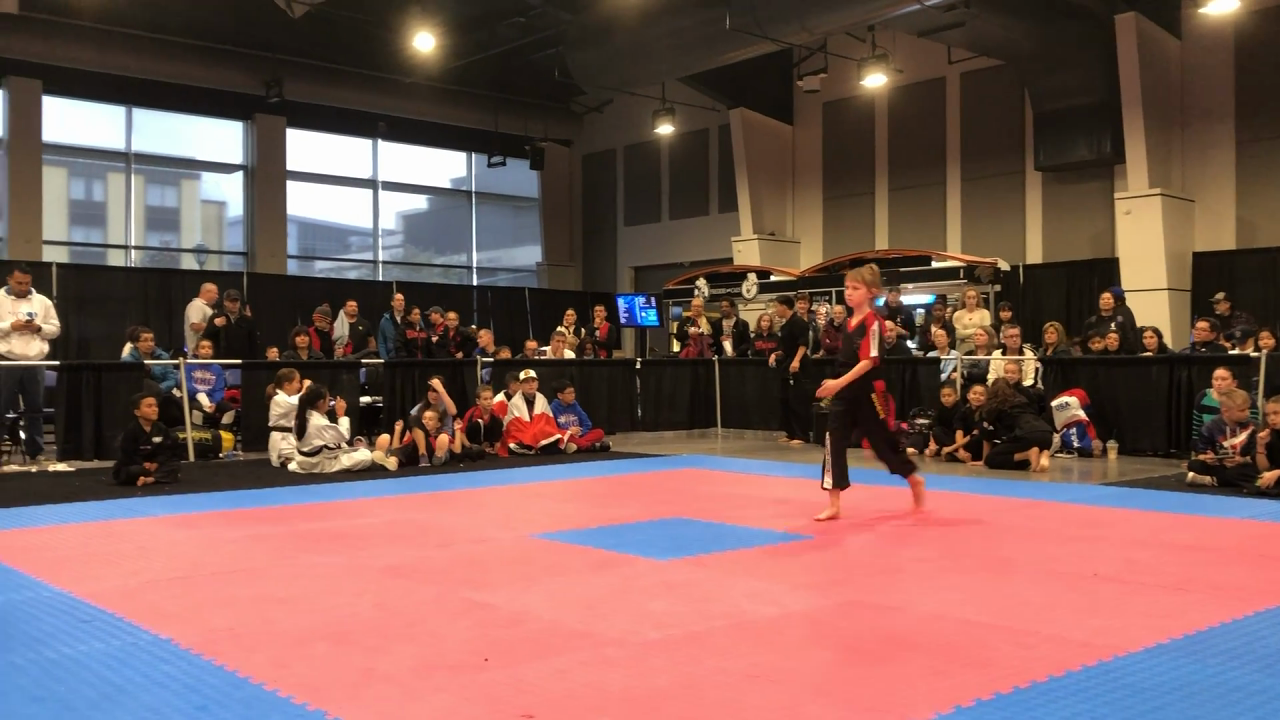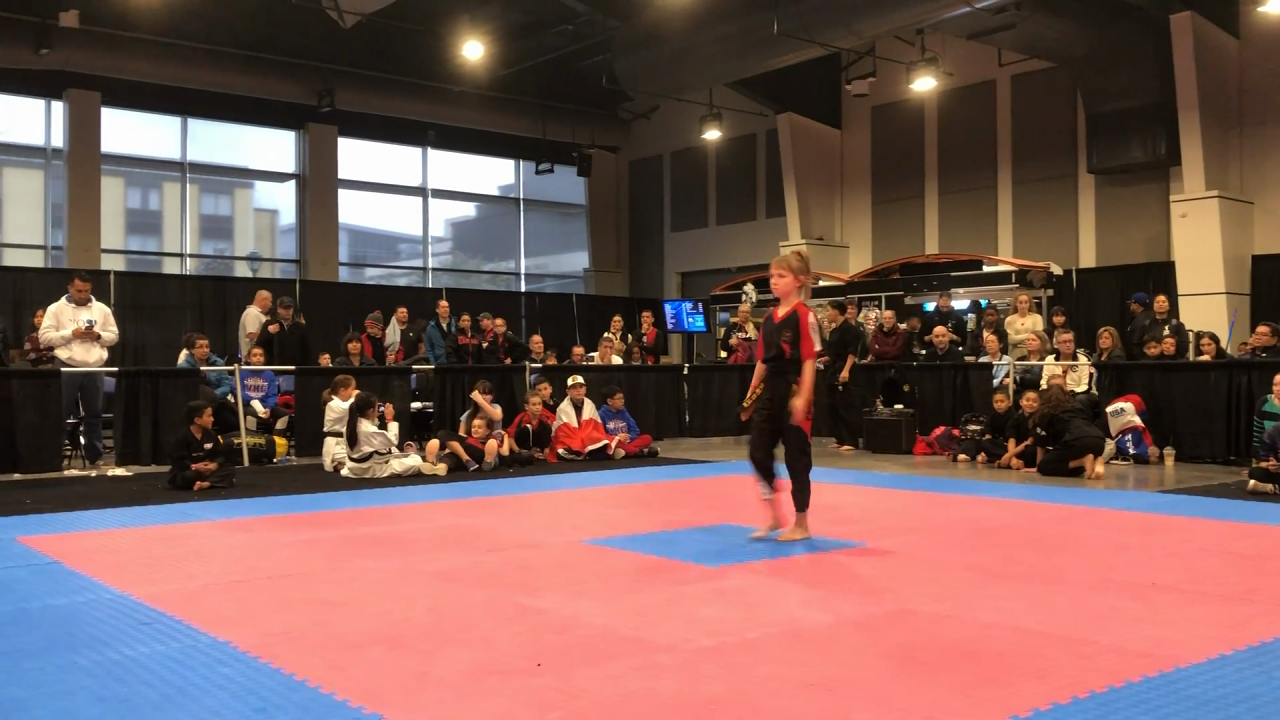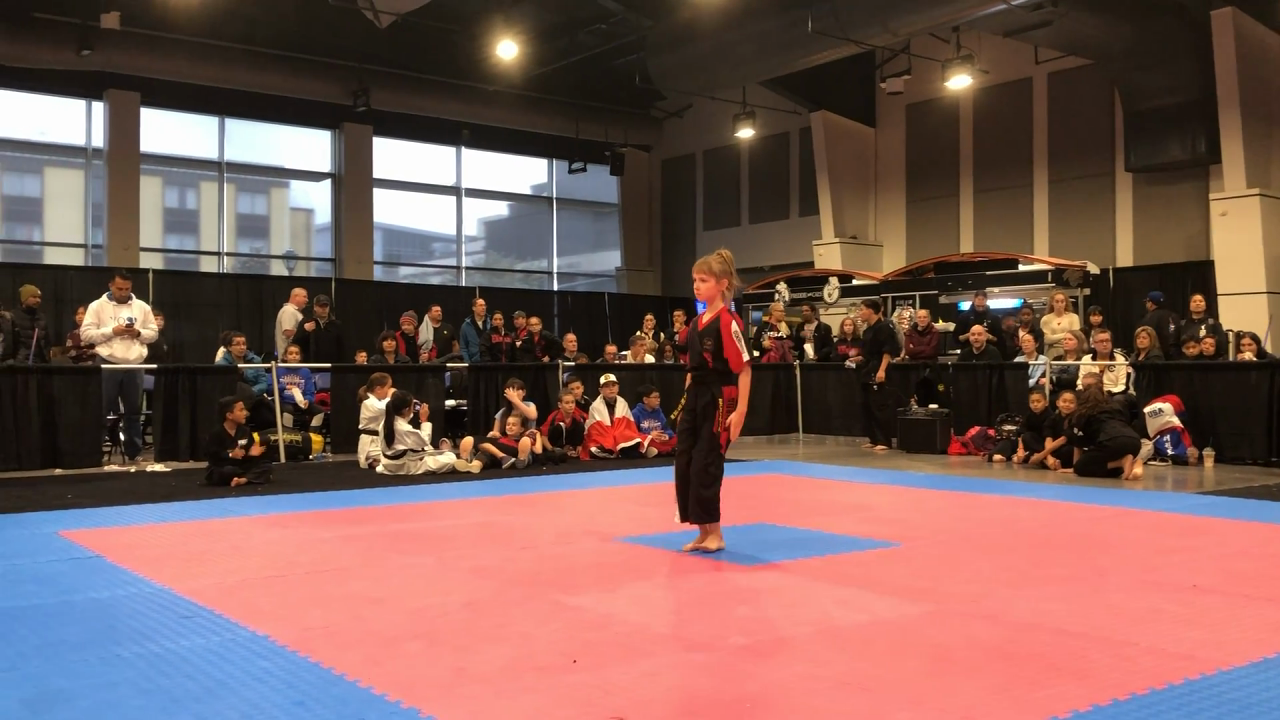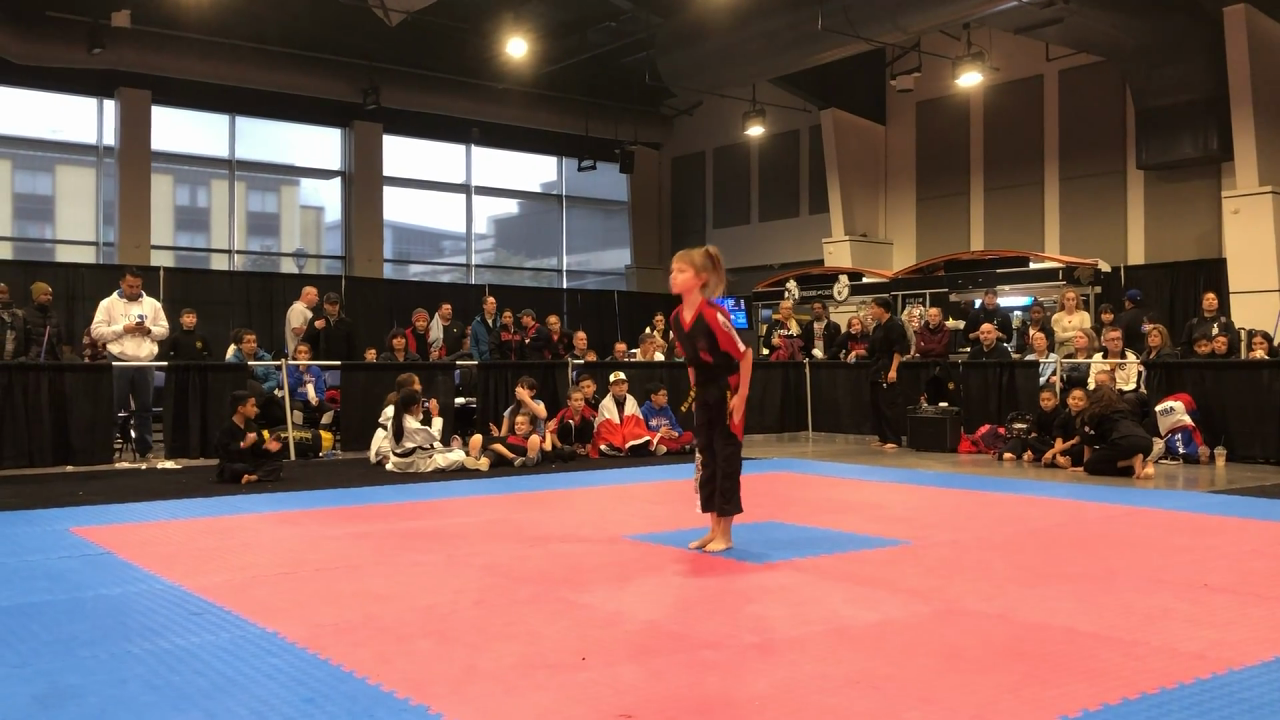
dt=0.7s
person 1, frame 1
left shoulder: (873, 323)
right shoulder: (847, 325)
left elbow: (868, 362)
left wrist: (839, 382)
left hip: (869, 392)
right hip: (846, 393)
left knee: (886, 446)
right knee: (834, 444)
left ankle: (916, 482)
right ankle: (834, 505)
person 1, frame 2
left shoulder: (804, 315)
right shoulder: (769, 319)
left elbow: (810, 359)
left wrist: (803, 396)
right wrist: (751, 393)
left hip: (795, 389)
right hip: (771, 389)
left knee: (797, 456)
right knee: (758, 451)
left ankle: (801, 524)
right ankle: (774, 514)
person 1, frame 3
left shoulder: (728, 322)
right shoulder: (696, 322)
left elbow: (744, 368)
left wrist: (741, 411)
right wrist: (685, 402)
left hip: (719, 398)
right hip: (694, 397)
left knee: (705, 466)
right knee: (683, 466)
left ankle: (714, 533)
right ankle: (704, 532)
person 1, frame 4
left shoulder: (713, 314)
right shoulder: (677, 317)
left elbow: (745, 354)
left wrist: (741, 395)
right wrist: (696, 391)
left hip: (725, 390)
right hip: (703, 390)
left knee: (726, 458)
right knee: (707, 458)
left ankle: (725, 534)
right ankle: (714, 530)
person 2, frame 1
left shoulder: (43, 302)
left elbow: (56, 329)
left wrist: (39, 328)
left hip: (34, 363)
left knee: (35, 409)
left ankle: (36, 451)
person 2, frame 2
left shoulder: (102, 309)
right shoulder: (56, 309)
left elbow: (114, 336)
right elbow: (45, 337)
left wrist: (98, 335)
right wrist: (70, 334)
left hip: (94, 369)
right hip: (66, 367)
left knee: (94, 414)
right knee: (62, 414)
left ankle: (95, 456)
person 2, frame 3
left shoulder: (142, 307)
right shoulder: (97, 306)
left elbow: (153, 333)
right elbow: (86, 334)
left wrist: (138, 333)
right wrist: (111, 331)
left hip: (134, 366)
right hip: (107, 364)
left knee: (133, 411)
right knee: (103, 410)
left ankle: (134, 451)
person 2, frame 4
left shoulder: (153, 304)
right shoulder: (108, 304)
left elbow: (164, 330)
right elbow: (97, 331)
left wrist: (149, 330)
right wrist: (122, 329)
left hip: (145, 363)
right hip: (118, 362)
left knee: (144, 408)
right knee: (114, 408)
left ankle: (145, 449)
